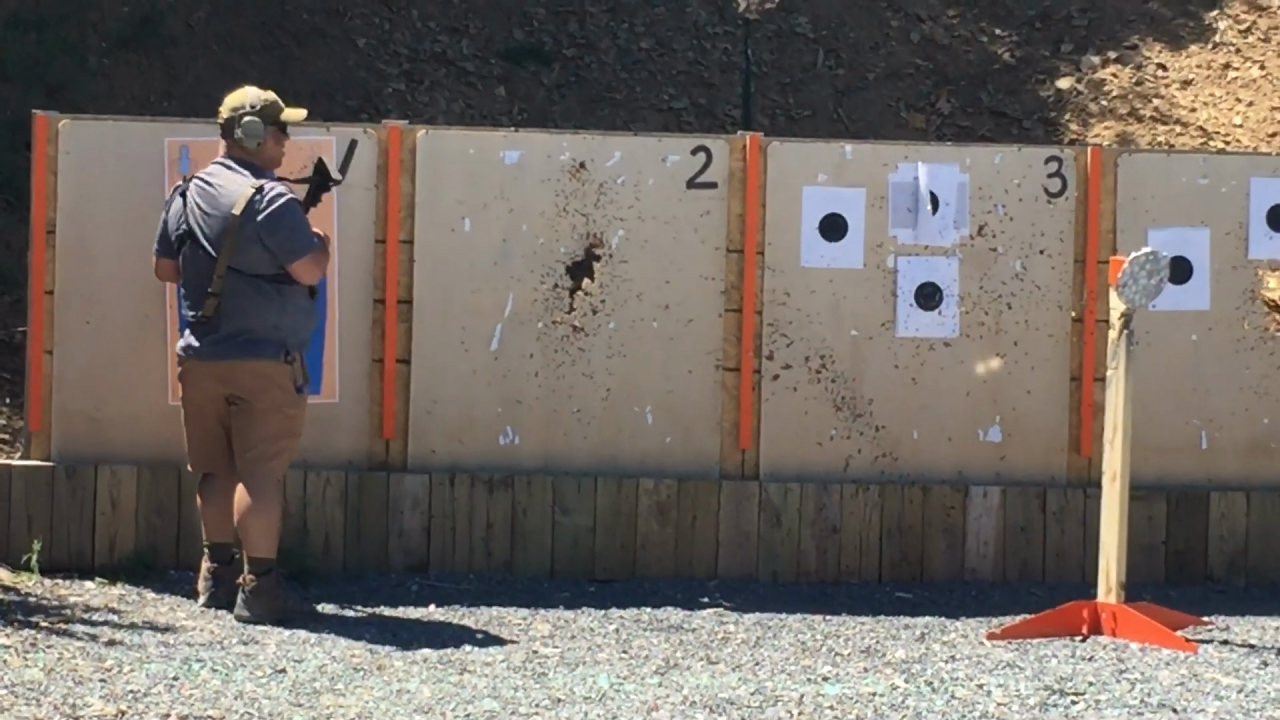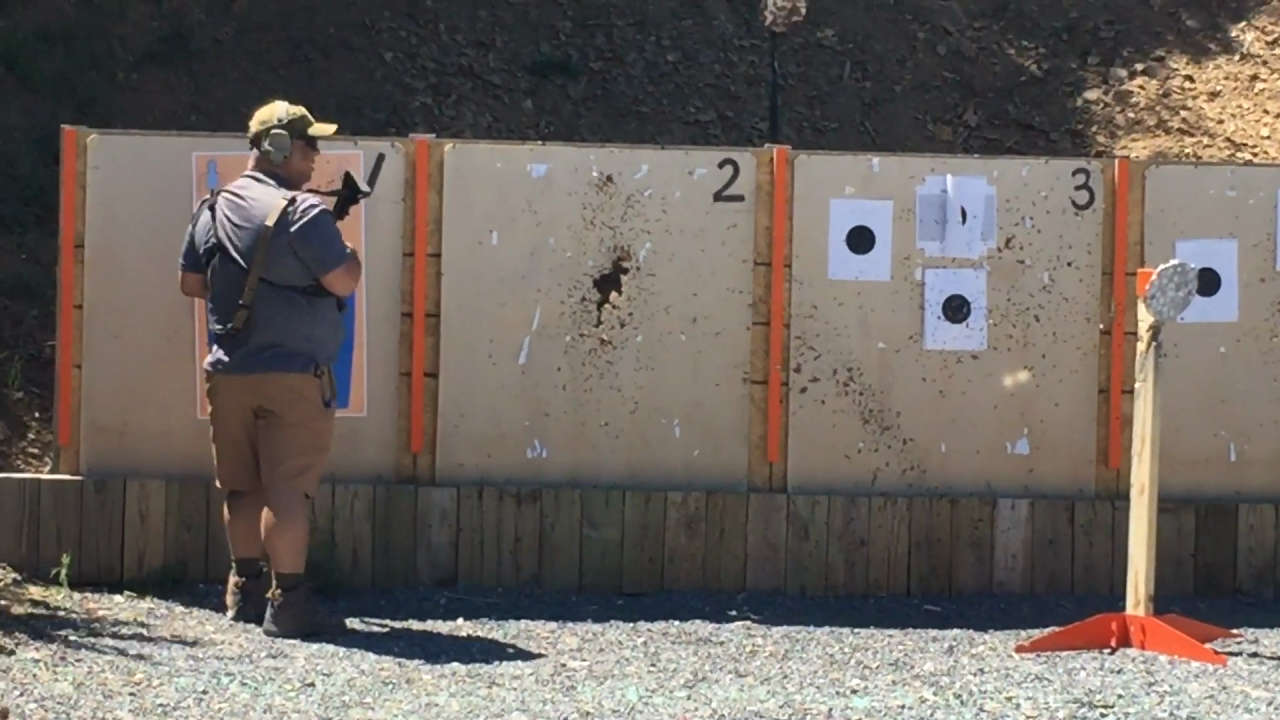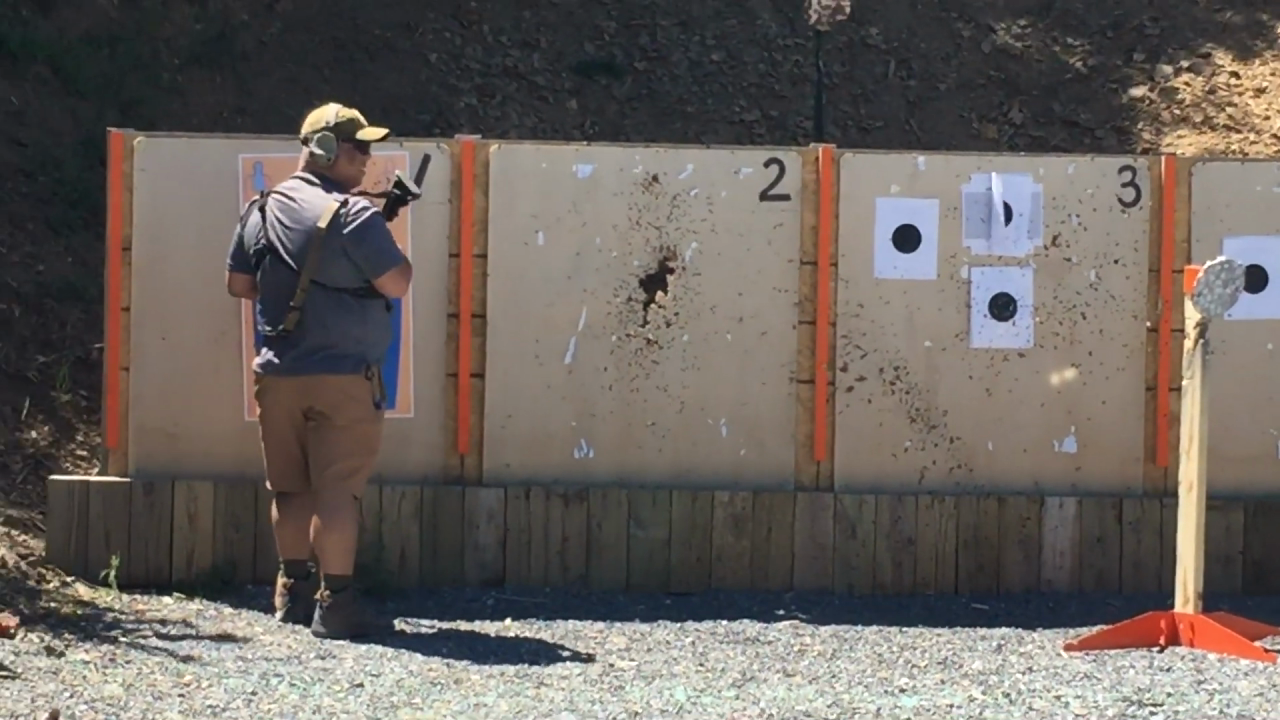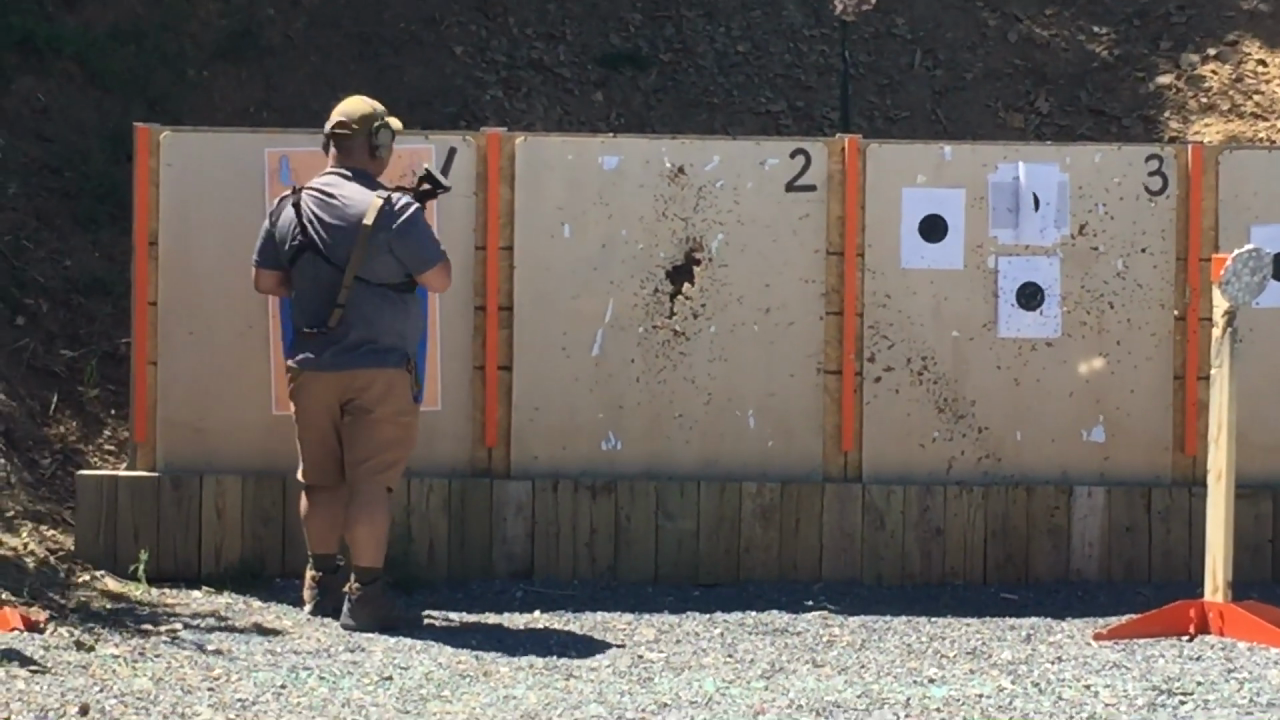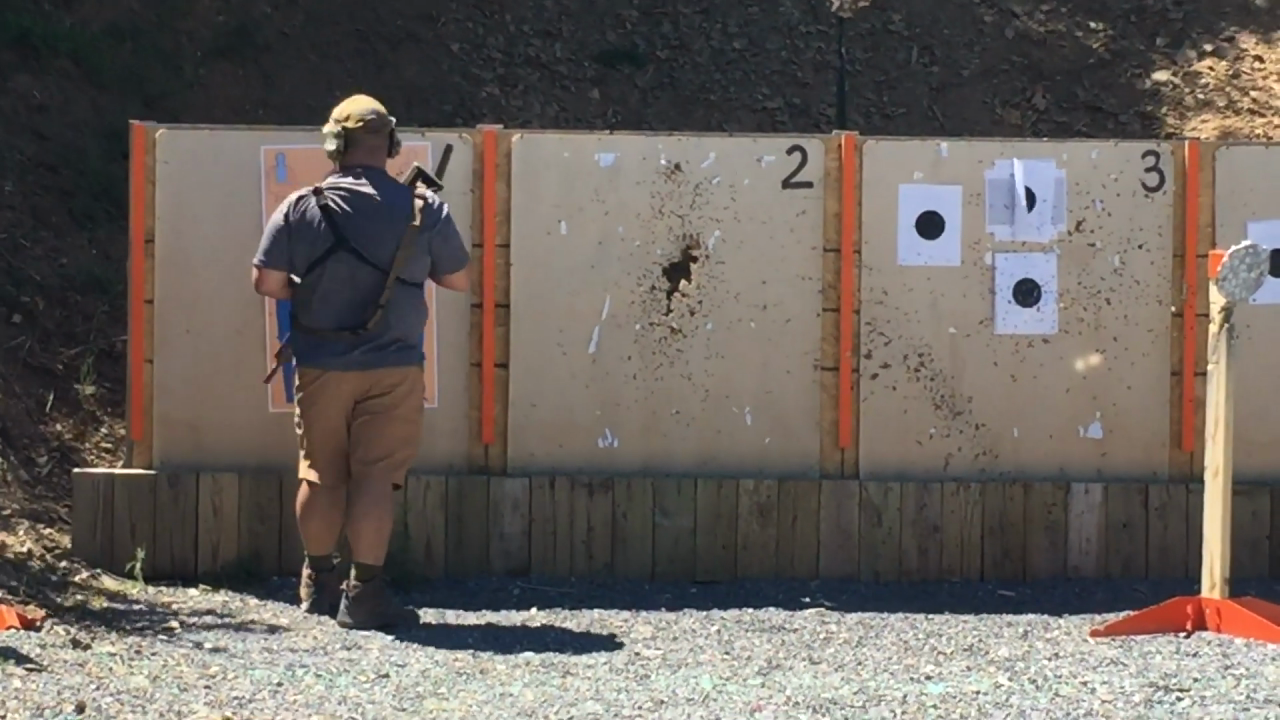
dt=0.4s
person 1, frame 1
left shoulder: (185, 194)
right shoulder: (270, 198)
left elbow: (166, 268)
right elbow: (311, 271)
right wrist: (319, 239)
left hip: (202, 357)
right hip: (264, 360)
left knee: (217, 469)
right knee: (260, 472)
left ankle: (217, 577)
right ankle: (259, 589)
person 1, frame 2
left shoulder: (212, 208)
right shoulder: (303, 210)
left elbow: (191, 284)
right elbow: (344, 282)
right wrist: (350, 253)
left hip: (230, 371)
right hip: (293, 373)
left knee: (243, 486)
right knee: (287, 488)
left ankle: (244, 591)
right ankle: (287, 604)
person 1, frame 3
left shoulder: (260, 209)
right shoulder: (353, 214)
left elbow: (238, 285)
right elbow: (396, 284)
right wrist: (396, 252)
left hip: (279, 372)
right hip: (343, 375)
left knee: (291, 487)
right knee: (337, 489)
left ankle: (293, 592)
right ankle: (335, 605)
person 1, frame 4
left shoulder: (290, 205)
right shoulder: (393, 209)
left elbow: (265, 281)
right elbow: (438, 280)
right wrist: (424, 245)
left hip: (312, 367)
right hip: (380, 370)
left knee: (321, 480)
right knee: (370, 482)
left ankle: (321, 585)
right ankle: (364, 597)
person 1, frame 5
left shoulder: (302, 205)
right shoulder: (425, 208)
left elbow: (266, 282)
right elbow: (459, 280)
left hip: (321, 367)
right hip: (393, 369)
left knee: (320, 477)
right knee: (375, 478)
left ankle: (317, 585)
right ankle: (363, 594)
